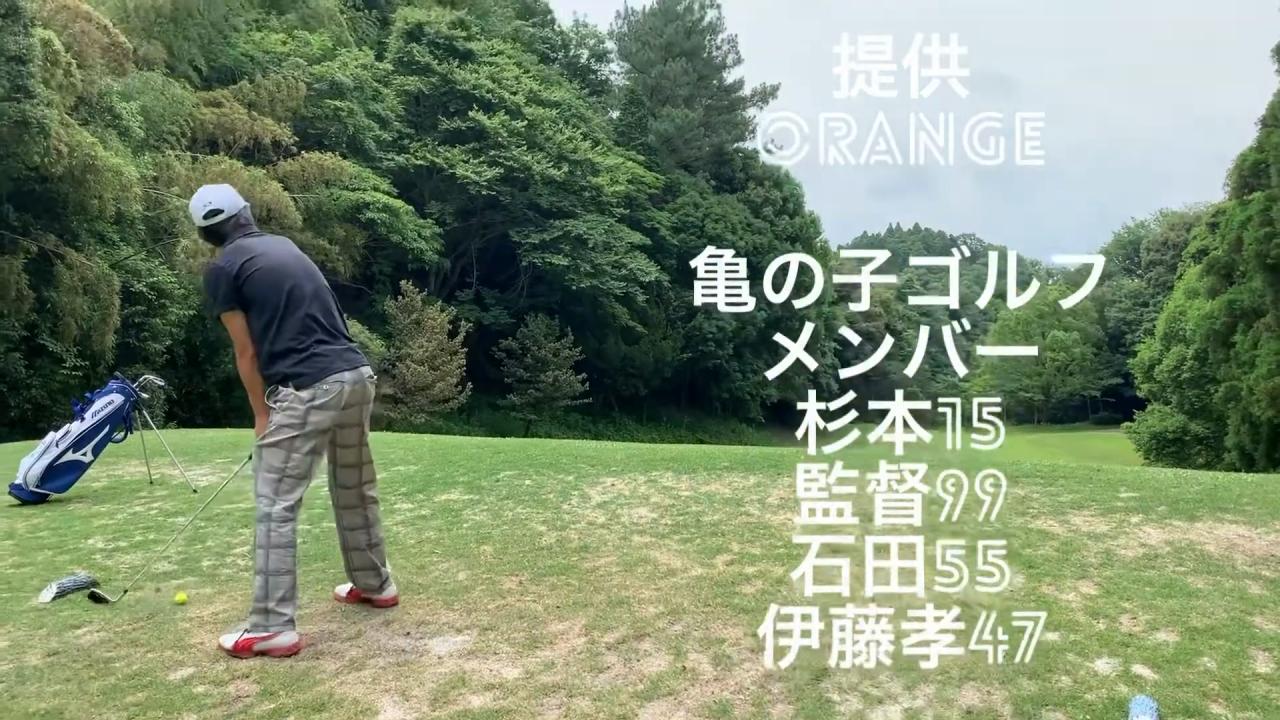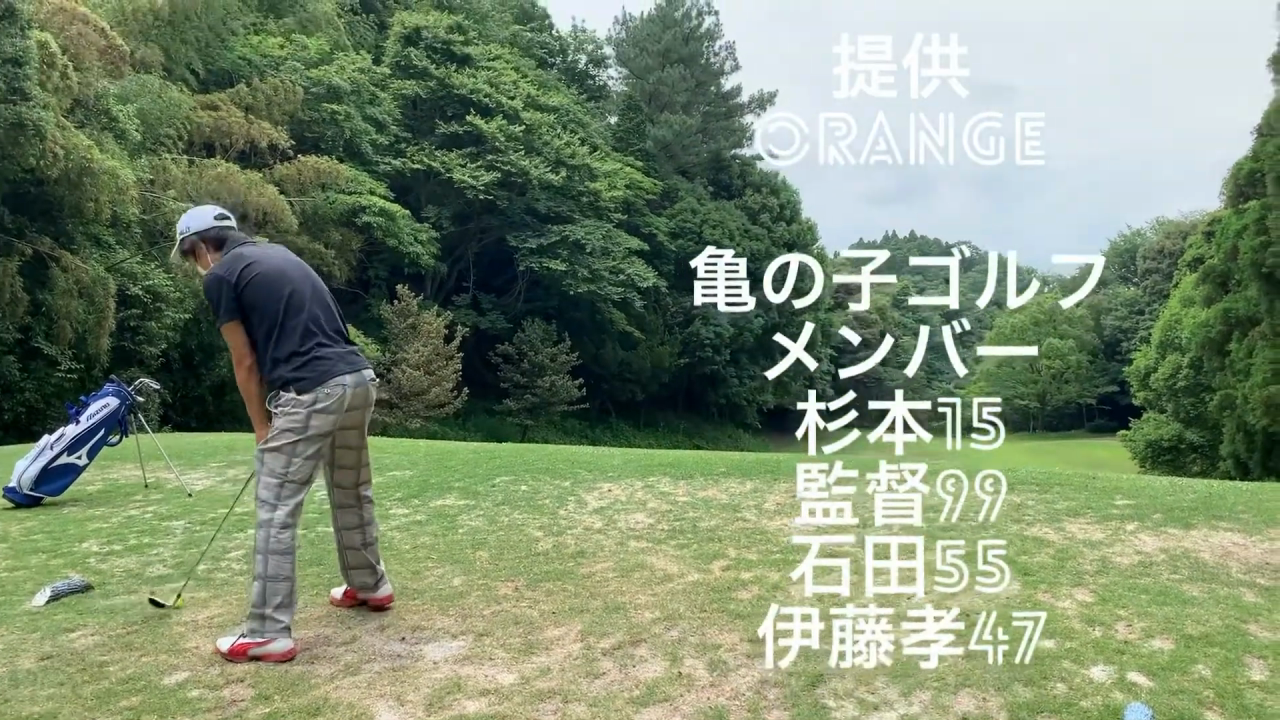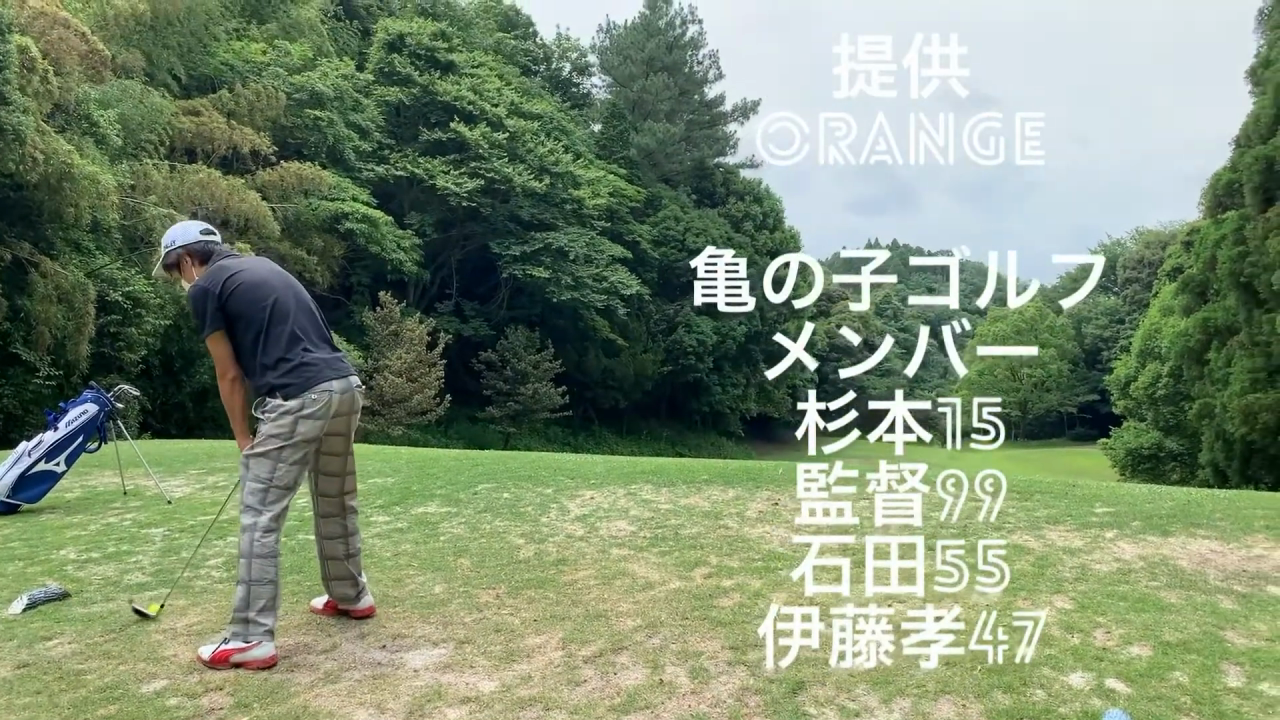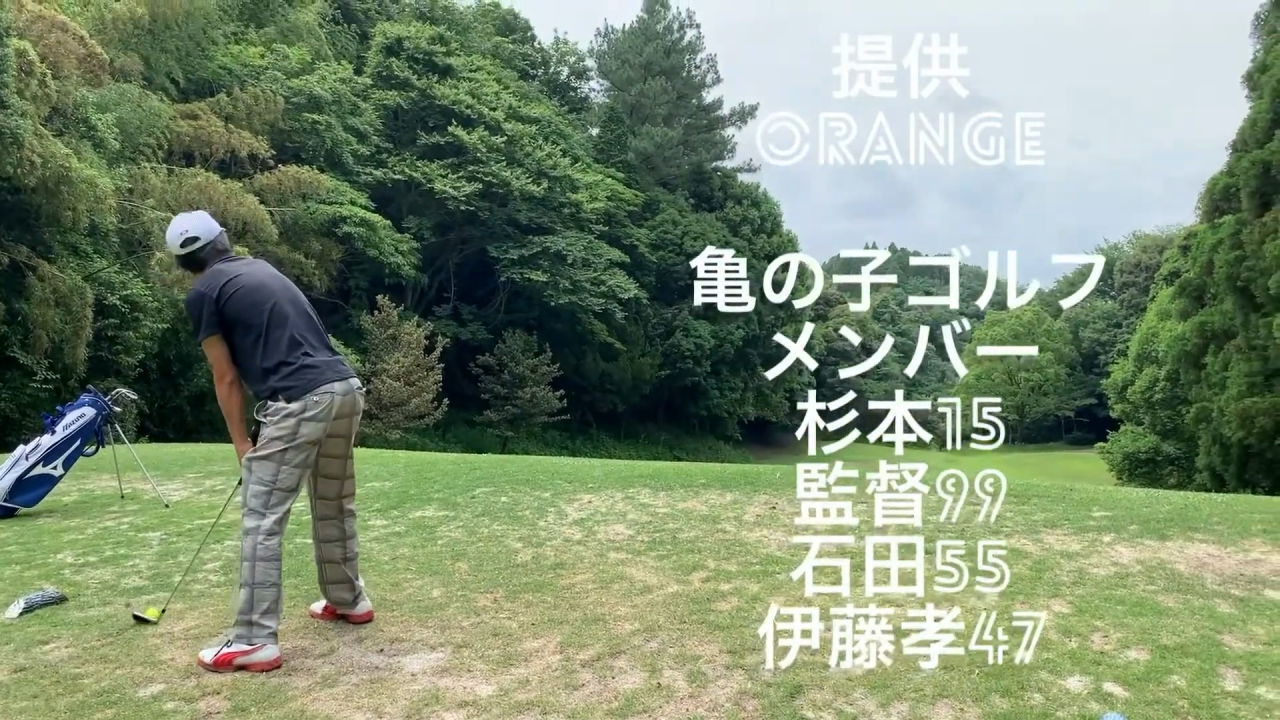
dt=0.5s
person 1, frame 1
left shoulder: (221, 269)
right shoulder: (285, 247)
left elbow: (247, 353)
left wrist: (262, 415)
right wrist: (271, 410)
left hip: (307, 390)
right hip: (356, 375)
left knee: (275, 508)
right knee: (356, 490)
left ankle: (273, 626)
right ankle: (374, 583)
person 1, frame 2
left shoulder: (220, 277)
right shoulder: (278, 253)
left elbow: (246, 363)
left wrist: (261, 426)
right wrist: (269, 422)
left hip: (310, 395)
right hip: (358, 378)
left knee: (276, 513)
right knee: (352, 493)
left ankle: (269, 632)
right ankle: (370, 584)
person 1, frame 3
left shoulder: (205, 289)
right shoulder: (262, 266)
left elbow: (230, 375)
left wrist: (244, 438)
right wrist: (253, 438)
left hip: (298, 399)
right hip: (345, 386)
left knee: (260, 519)
right knee: (336, 502)
left ankle: (251, 637)
right ankle: (351, 595)
person 1, frame 4
left shoulder: (201, 294)
right shoulder: (261, 269)
left elbow: (226, 379)
left wrist: (240, 442)
left hip: (300, 403)
right hip: (345, 387)
left knee: (261, 521)
right knee: (335, 506)
left ankle: (255, 641)
right ankle: (348, 600)
